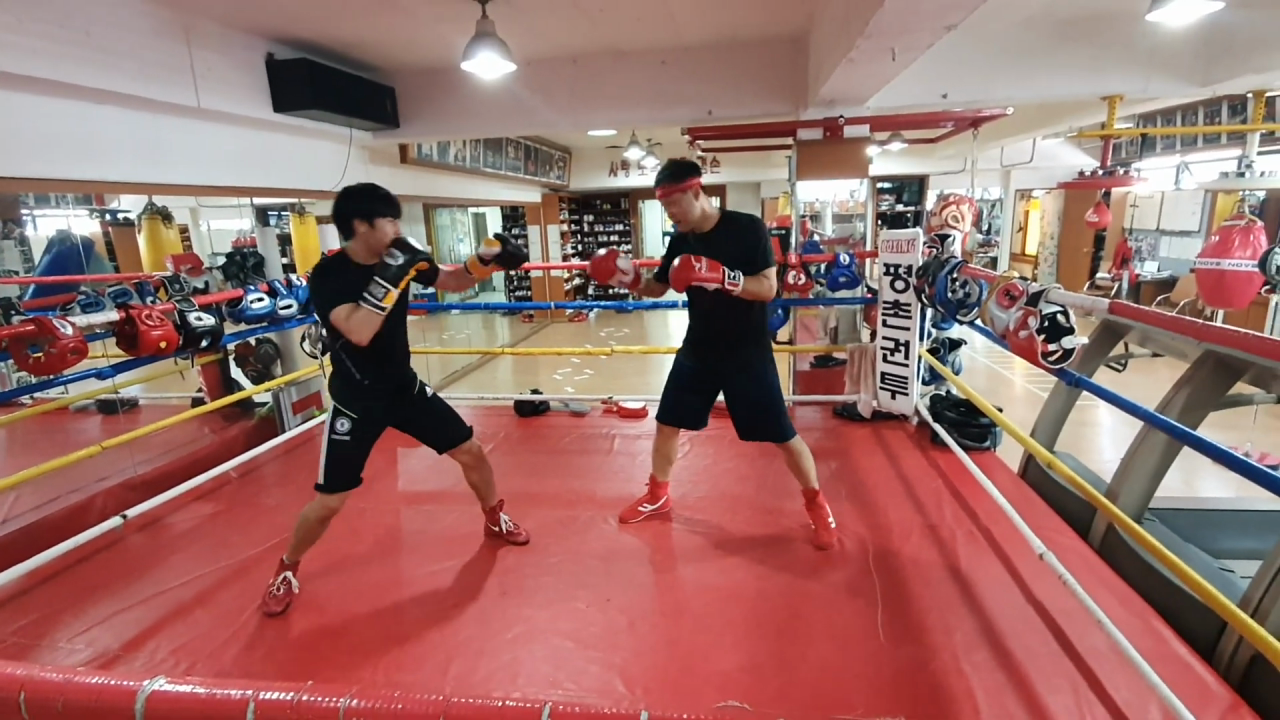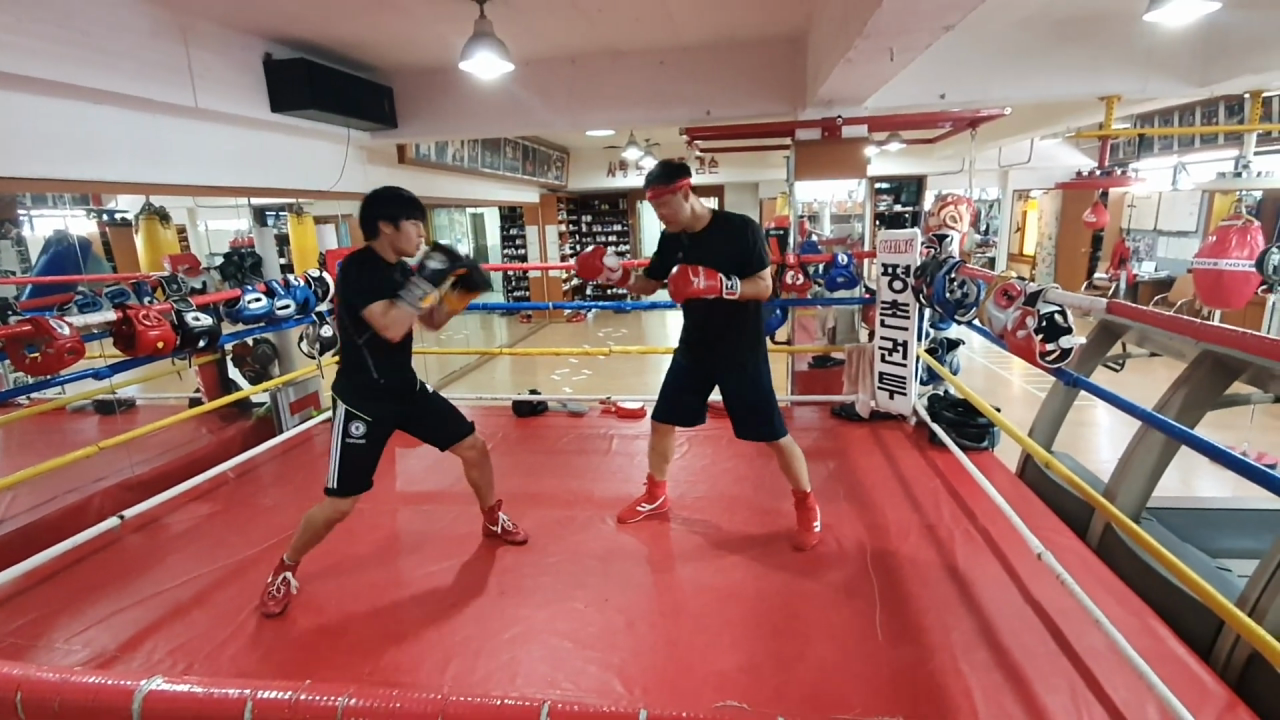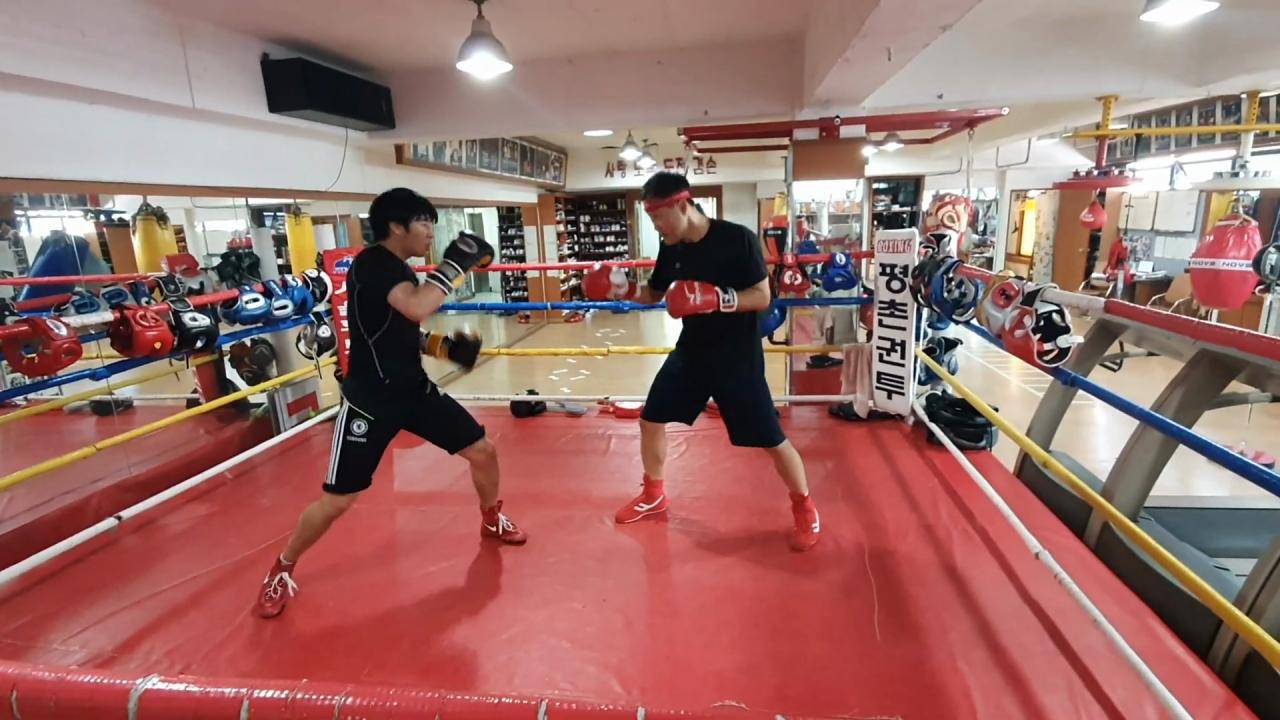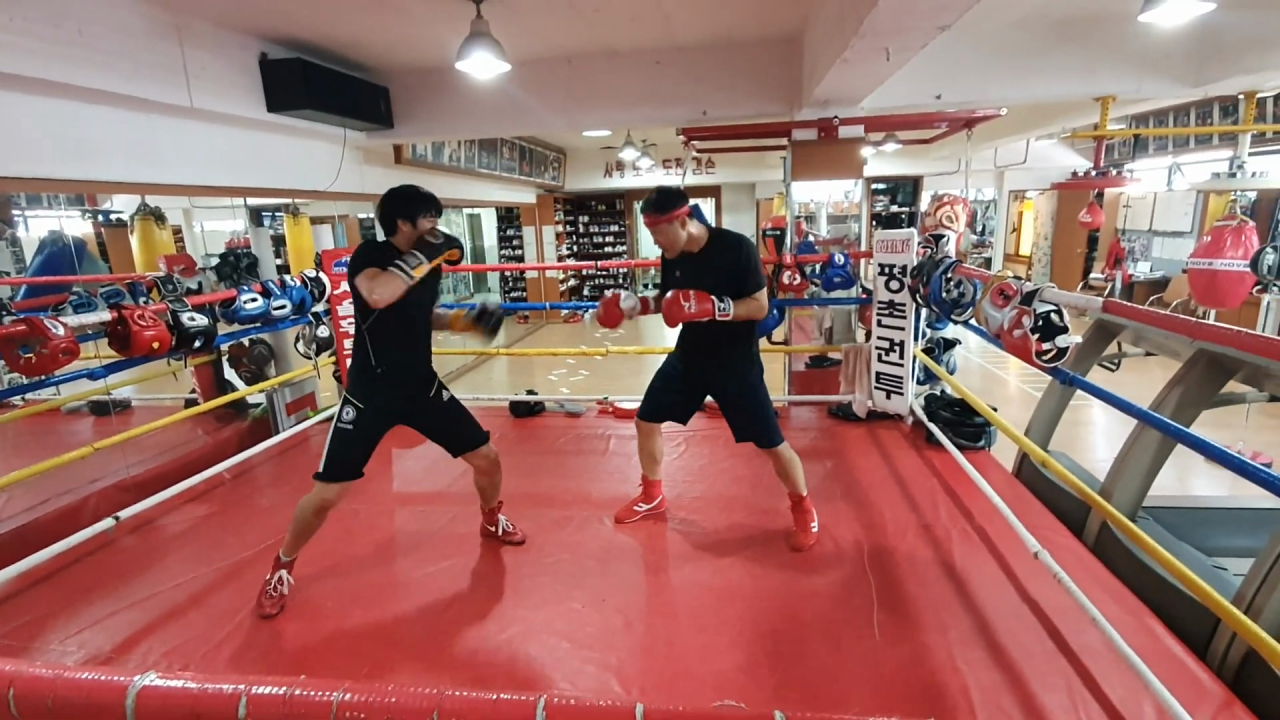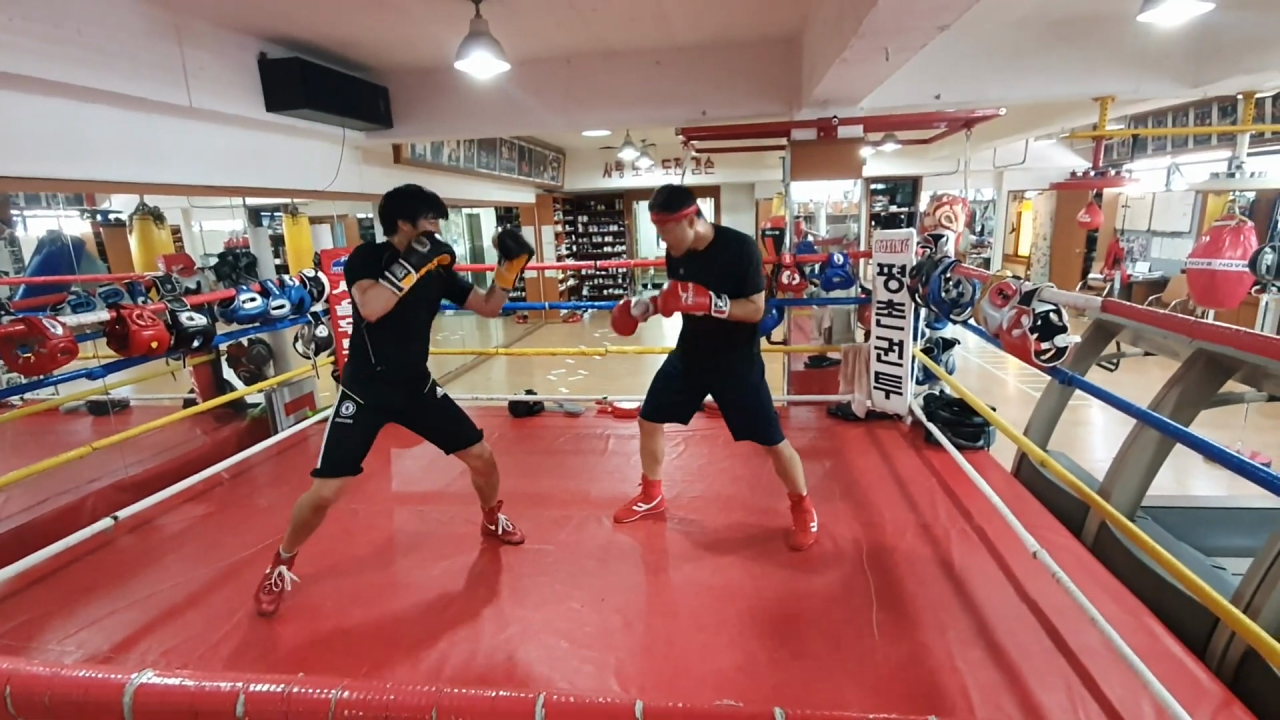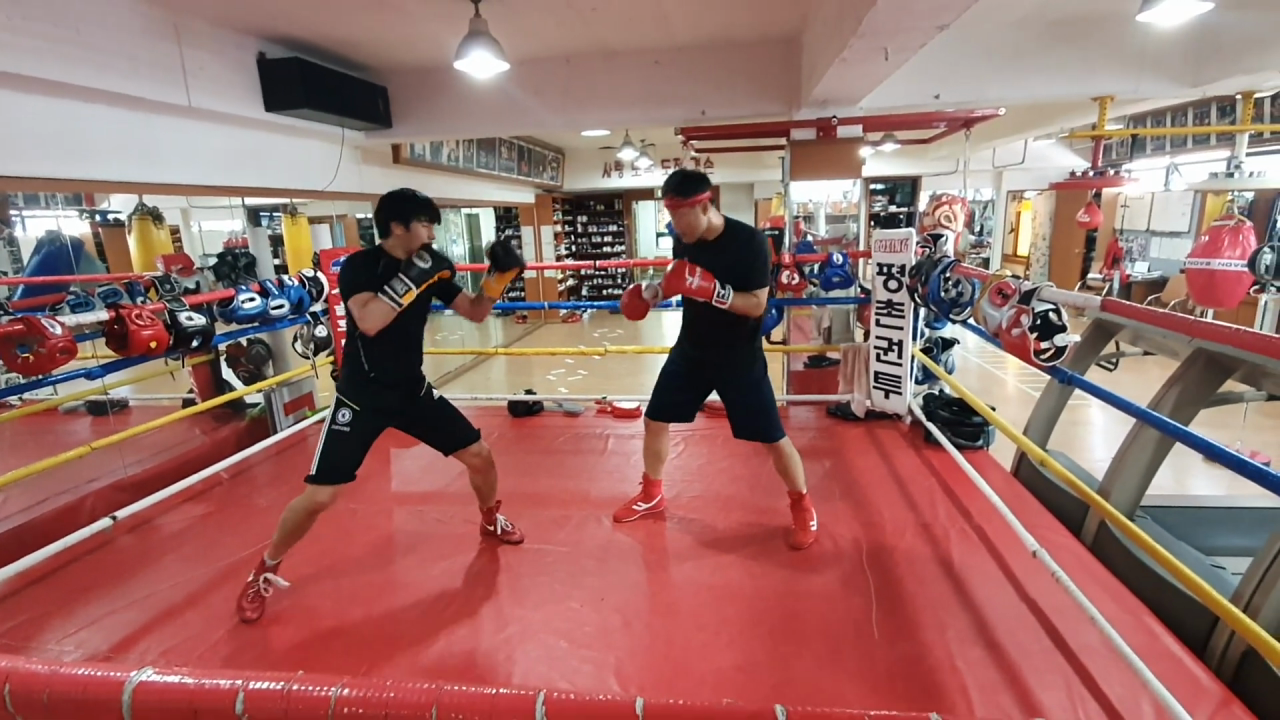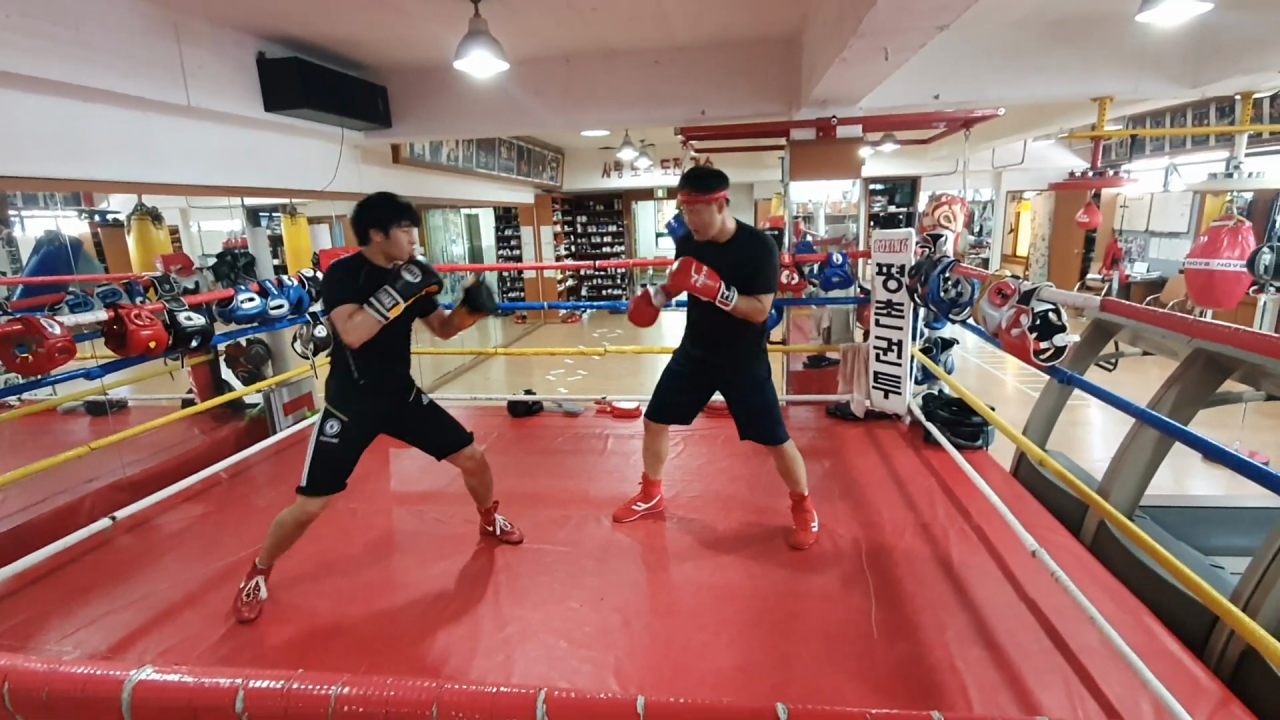
dt=0.1s
person 1, frame 1
left shoulder: (394, 258)
right shoulder: (327, 275)
left elbow: (453, 283)
right elbow: (360, 334)
left wrist: (487, 258)
right wrist: (390, 276)
left hip: (404, 387)
right hip: (356, 400)
left knee: (471, 451)
right knee: (329, 503)
left ankle: (494, 518)
right ankle: (287, 569)
person 1, frame 2
left shoulder: (400, 269)
right shoulder: (358, 269)
left elbow: (433, 319)
right elbow: (392, 329)
left wrist: (463, 290)
right wrist: (428, 277)
left hip: (405, 390)
right hip: (362, 400)
left knee: (475, 447)
right knee: (338, 506)
left ankle: (493, 519)
right ankle: (286, 569)
person 1, frame 3
left shoulder: (402, 267)
right shoulder: (372, 263)
right elbow: (417, 308)
left wrist: (445, 344)
right wrist: (457, 261)
left hip: (414, 388)
right hip: (370, 399)
left knee: (483, 449)
right knee: (335, 502)
left ankle: (492, 520)
right ankle: (283, 569)
person 1, frame 4
left shoulder: (430, 266)
right shoulder: (369, 255)
right elbow: (377, 296)
left wrist: (468, 320)
right wrist: (421, 255)
left hip: (423, 387)
right hip: (370, 393)
left knee: (487, 456)
right knee: (326, 494)
left ankle: (492, 520)
right ankle: (282, 567)
person 1, frame 5
left shoulder: (437, 269)
right shoulder: (367, 257)
left elbow: (489, 307)
right elbow: (372, 309)
left wrist: (510, 266)
right wrist: (414, 263)
left hip: (415, 386)
right hip: (365, 389)
left knee: (482, 456)
right knee: (325, 491)
left ankle: (492, 519)
right ankle: (282, 563)
person 1, frame 6
left shoulder: (429, 267)
right shoulder: (361, 265)
left elbow: (476, 309)
right elbow: (369, 323)
left wrist: (500, 274)
right wrist: (412, 277)
left hip: (412, 390)
right hip: (362, 396)
left knee: (480, 455)
right knee: (317, 496)
left ankle: (491, 519)
right ankle: (266, 569)
person 1, frame 7
left shoulder: (414, 274)
right shoulder: (343, 273)
left elbow: (443, 328)
right elbow: (354, 335)
left wrist: (472, 307)
right wrist: (399, 289)
left hip: (402, 396)
right hip: (351, 404)
left knee: (474, 458)
right knee: (309, 506)
left ankle: (489, 520)
right ankle: (258, 573)
person 2, frame 1
left shoulder: (748, 228)
right shoulder: (681, 240)
left elbow: (768, 288)
right elbow: (658, 288)
left wrist: (719, 276)
right wrist: (628, 276)
left hip: (748, 354)
right hip: (697, 352)
left knee: (783, 436)
right knee: (666, 425)
left ankle: (817, 506)
right ankle: (658, 494)
person 2, frame 2
left shoulder: (741, 229)
right shoulder: (671, 240)
left elbow: (764, 287)
right elbow: (648, 285)
left wrist: (716, 284)
right wrist: (617, 273)
left hip: (742, 352)
right hip: (694, 350)
left knee: (774, 434)
right knee: (663, 423)
left ankle: (807, 508)
right ankle: (656, 495)
person 2, frame 3
left shoulder: (738, 239)
right shoulder: (672, 249)
left elbow: (762, 297)
right elbow: (654, 294)
left wrist: (714, 298)
right wrist: (622, 286)
left hip: (738, 358)
right hip: (689, 353)
left knee: (772, 441)
right knee: (650, 419)
left ankle: (805, 509)
right ankle: (654, 494)
person 2, frame 4
left shoulder: (737, 248)
right shoulder: (671, 257)
left elbow: (759, 307)
left wrist: (711, 307)
right wrist: (636, 304)
left hip: (736, 362)
right hip: (688, 357)
left knee: (771, 442)
right knee: (646, 421)
left ankle: (804, 511)
right ankle: (652, 495)
person 2, frame 5
left shoulder: (740, 247)
right shoulder: (677, 255)
left elbow: (755, 309)
left wrist: (707, 303)
right wrist: (647, 305)
left hip: (737, 361)
right hip: (688, 355)
left knee: (772, 441)
right knee: (650, 420)
left ankle: (803, 510)
right ankle: (652, 495)
person 2, frame 6
left shoulder: (750, 241)
right shoulder: (683, 243)
left elbow: (756, 306)
left wrist: (711, 290)
right wrist: (654, 290)
left hip: (740, 358)
right hip: (690, 351)
left knee: (773, 439)
right knee: (654, 421)
left ankle: (803, 508)
right ankle: (652, 493)
person 2, frame 7
left shoulder: (759, 246)
right shoulder: (688, 242)
left elbow: (760, 311)
left wrist: (716, 290)
right wrist: (659, 293)
left hip: (744, 360)
right hip: (694, 353)
left knee: (776, 440)
right knee: (655, 421)
left ankle: (803, 509)
right ankle: (651, 492)
